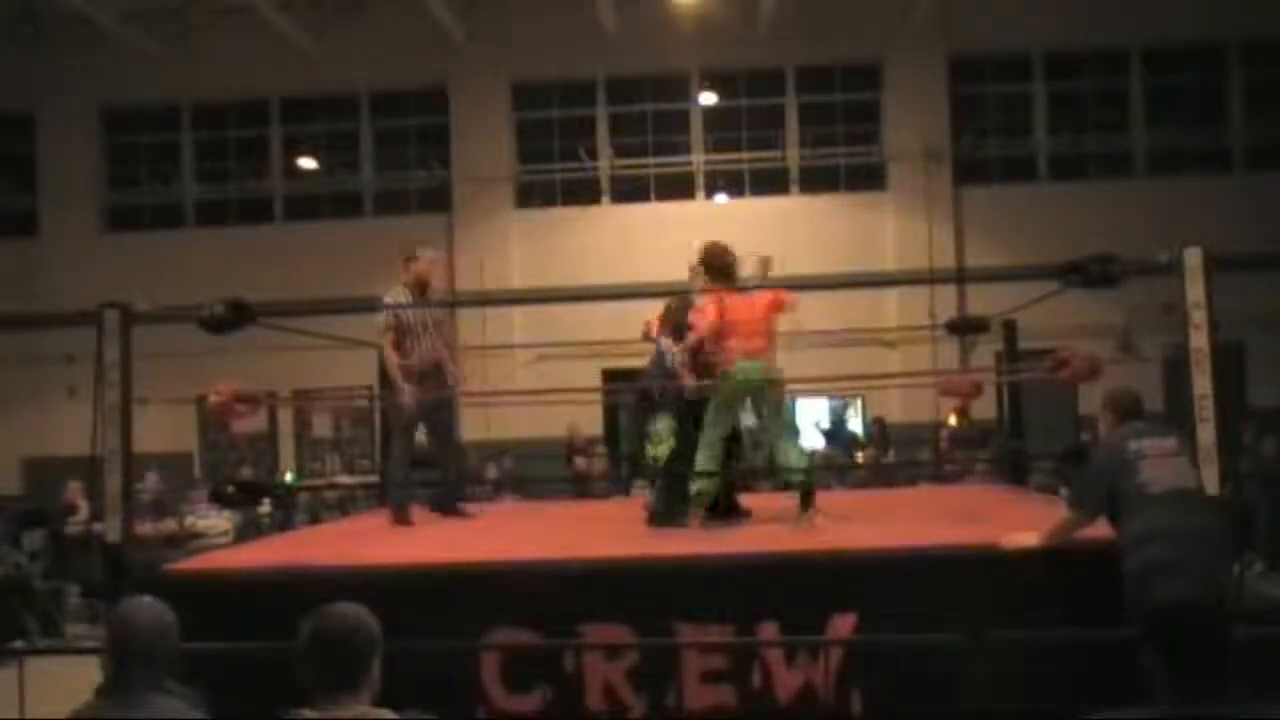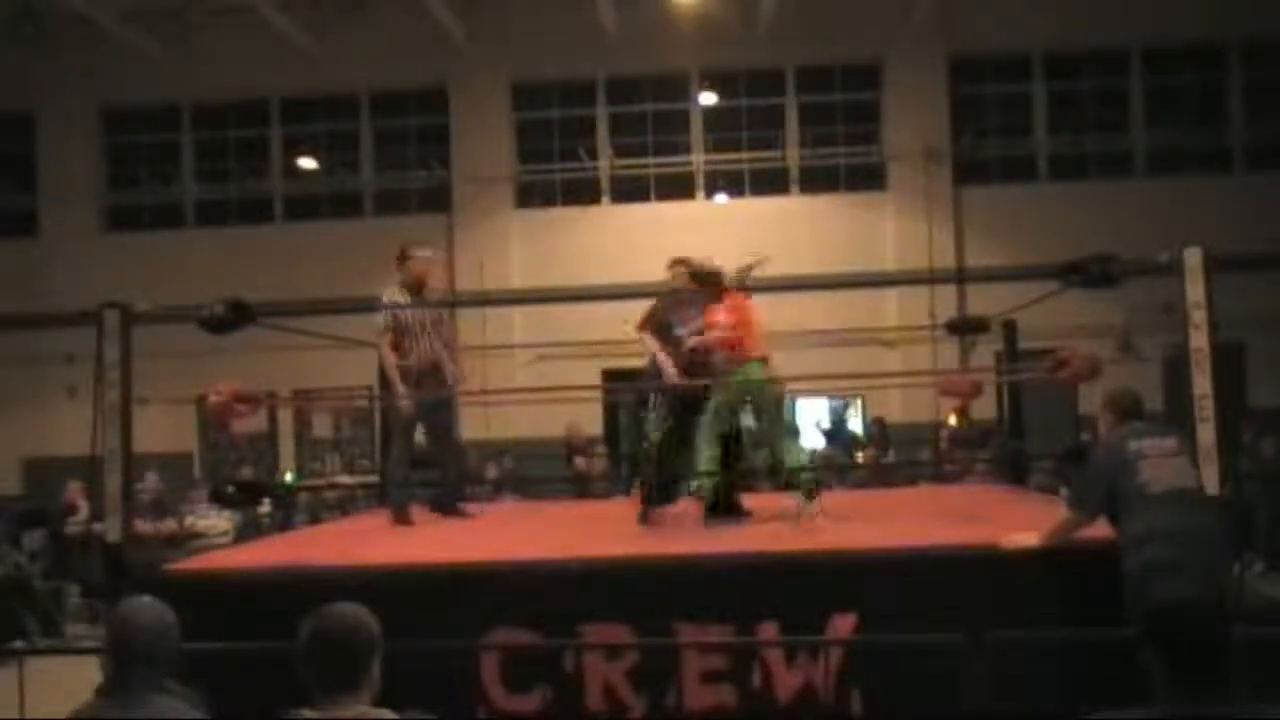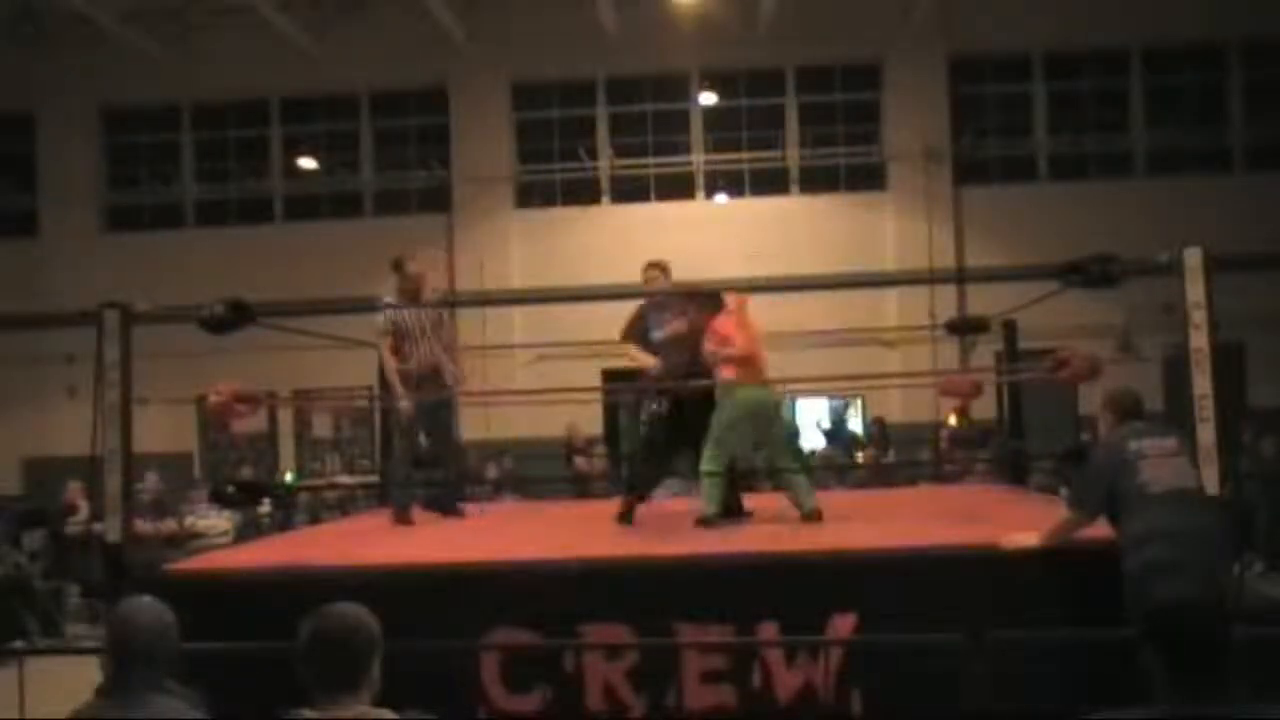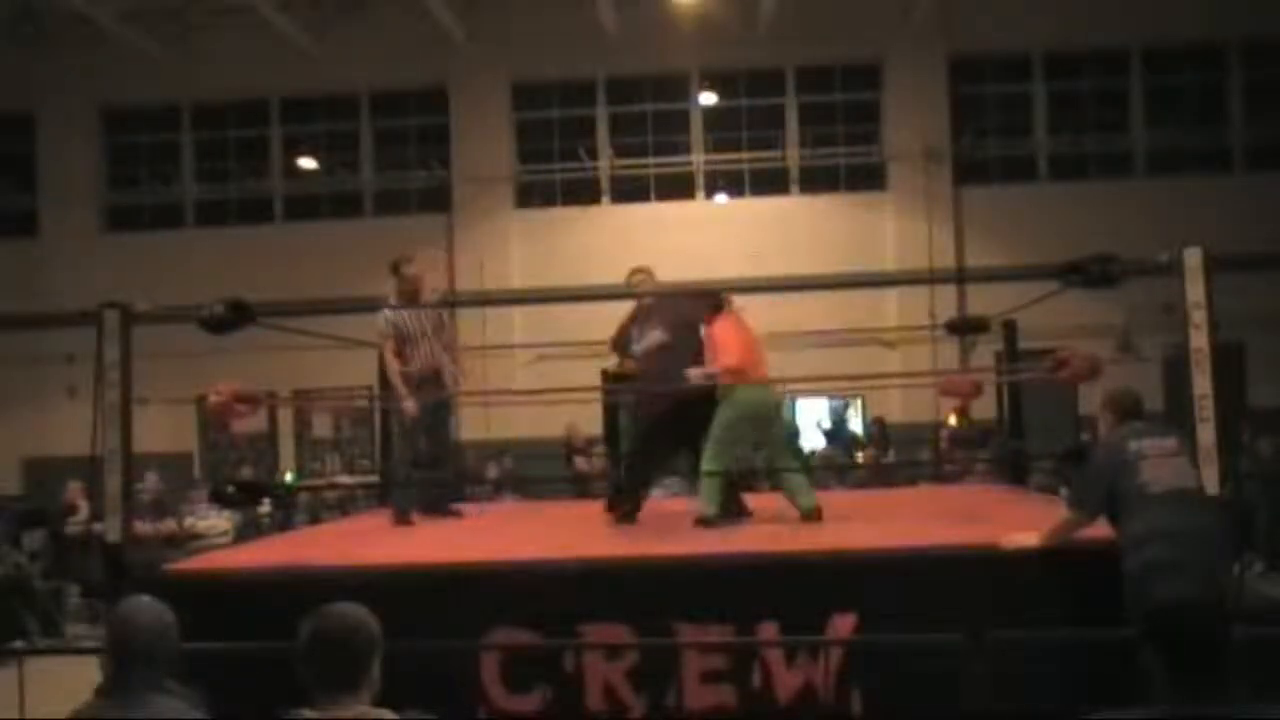
dt=0.1s
person 1, frame 1
left shoulder: (1111, 448)
right shoulder: (1175, 442)
left elbow: (1082, 514)
left wrist: (1040, 539)
left hip: (1157, 566)
right hip: (1207, 552)
left knee: (1171, 675)
right knee: (1209, 669)
person 1, frame 2
left shoulder: (1110, 448)
right shoulder: (1174, 442)
left elbow: (1082, 514)
left wrist: (1040, 539)
left hip: (1157, 567)
right hip: (1207, 552)
left knee: (1171, 675)
right knee: (1208, 668)
person 1, frame 3
left shoulder: (1110, 448)
right shoulder: (1174, 442)
left elbow: (1082, 514)
left wrist: (1039, 539)
left hip: (1156, 565)
right hip: (1207, 552)
left knee: (1171, 675)
right knee: (1209, 669)
person 1, frame 4
left shoulder: (1110, 448)
right shoulder: (1174, 442)
left elbow: (1082, 514)
left wrist: (1039, 539)
left hip: (1157, 567)
right hip: (1207, 552)
left knee: (1171, 675)
right knee: (1209, 669)
person 2, frame 1
left shoulder: (433, 301)
right shoulder: (393, 302)
right elbow: (387, 348)
left wrist: (453, 366)
right wrist: (402, 385)
left hip: (436, 380)
right hip: (408, 383)
left knee: (448, 442)
right knee: (403, 446)
left ankle: (446, 501)
right ankle: (399, 507)
person 2, frame 2
left shoulder: (430, 299)
right shoulder: (391, 303)
right elbow: (385, 349)
left wrist: (451, 364)
right wrist: (399, 390)
left hip: (436, 380)
right hip: (409, 382)
left knee: (447, 442)
right knee: (402, 446)
left ankle: (446, 499)
right ankle: (399, 506)
person 2, frame 3
left shoulder: (430, 302)
right shoulder: (391, 309)
left elbow: (444, 337)
right elbow: (386, 354)
left wrist: (451, 365)
right wrist: (399, 393)
left hip: (436, 382)
right hip: (410, 385)
left knee: (446, 443)
right knee: (405, 447)
left ankle: (442, 498)
right ankle: (401, 507)
person 2, frame 4
left shoulder: (429, 304)
right shoulder: (390, 313)
left elbow: (444, 339)
right elbow: (389, 357)
left wrist: (452, 366)
right wrist: (404, 395)
left hip: (437, 384)
right hip: (412, 386)
left knee: (441, 445)
right knee: (408, 448)
left ankle: (432, 500)
right ankle: (402, 508)
person 3, frame 1
right shoulder: (678, 307)
right elbow: (666, 340)
right wrist: (685, 376)
left hip: (703, 388)
right hip: (671, 387)
right knee: (675, 450)
left ankle: (721, 505)
right ankle: (663, 511)
person 3, frame 2
left shoulder: (710, 298)
right shoulder: (664, 304)
right elbow: (645, 334)
right wrist: (665, 364)
left hip: (706, 383)
right hip: (674, 384)
right knee: (669, 444)
left ankle: (724, 504)
right ankle: (652, 502)
person 3, frame 3
left shoulder: (692, 299)
right shoulder: (646, 311)
right elbow: (630, 344)
right wrist: (647, 360)
left hip: (701, 387)
right hip: (666, 389)
right knee: (655, 447)
left ankle: (727, 505)
right ankle: (630, 500)
person 3, frame 4
left shoulder: (678, 303)
right shoulder: (633, 322)
right elbow: (622, 355)
right wrist: (628, 366)
left hip: (692, 391)
right hip: (653, 396)
right knee: (640, 452)
left ankle: (729, 507)
right ankle: (623, 507)
person 4, frame 1
left shoulder: (712, 300)
right shoulder: (761, 296)
left elbow: (706, 329)
right elbow: (787, 301)
left wrist: (687, 343)
left hip: (731, 371)
right hip: (765, 370)
left knee: (713, 433)
right knee: (780, 431)
left ankle: (702, 490)
right ankle: (799, 480)
person 4, frame 2
left shoulder: (718, 307)
right shoulder: (736, 298)
left elbow: (728, 333)
left wrist: (700, 341)
left hip: (735, 375)
right hip: (762, 374)
left knee: (708, 431)
right knee: (776, 433)
left ankle: (707, 491)
right ankle: (805, 481)
person 4, frame 3
left shoulder: (722, 322)
right shoulder: (734, 312)
left elbow: (747, 350)
left wrist: (715, 352)
left hip: (739, 394)
right hip: (765, 394)
left knee: (714, 453)
right knee: (781, 454)
left ankle: (710, 511)
right ankle: (810, 506)
person 4, frame 4
left shoulder: (720, 327)
right shoulder: (731, 319)
left elbow: (734, 364)
left wrist: (702, 373)
left hip: (741, 395)
right hip: (766, 393)
left knee: (714, 454)
right knee: (780, 454)
left ankle: (708, 512)
right ankle: (809, 505)
